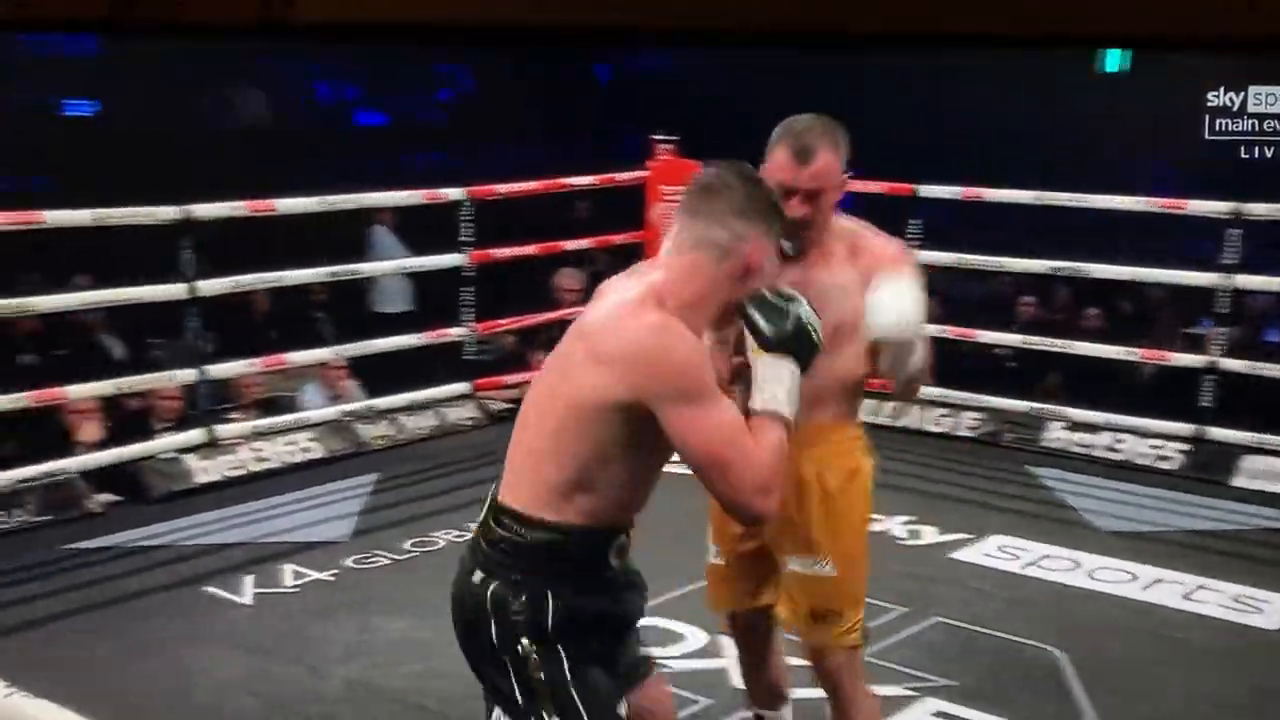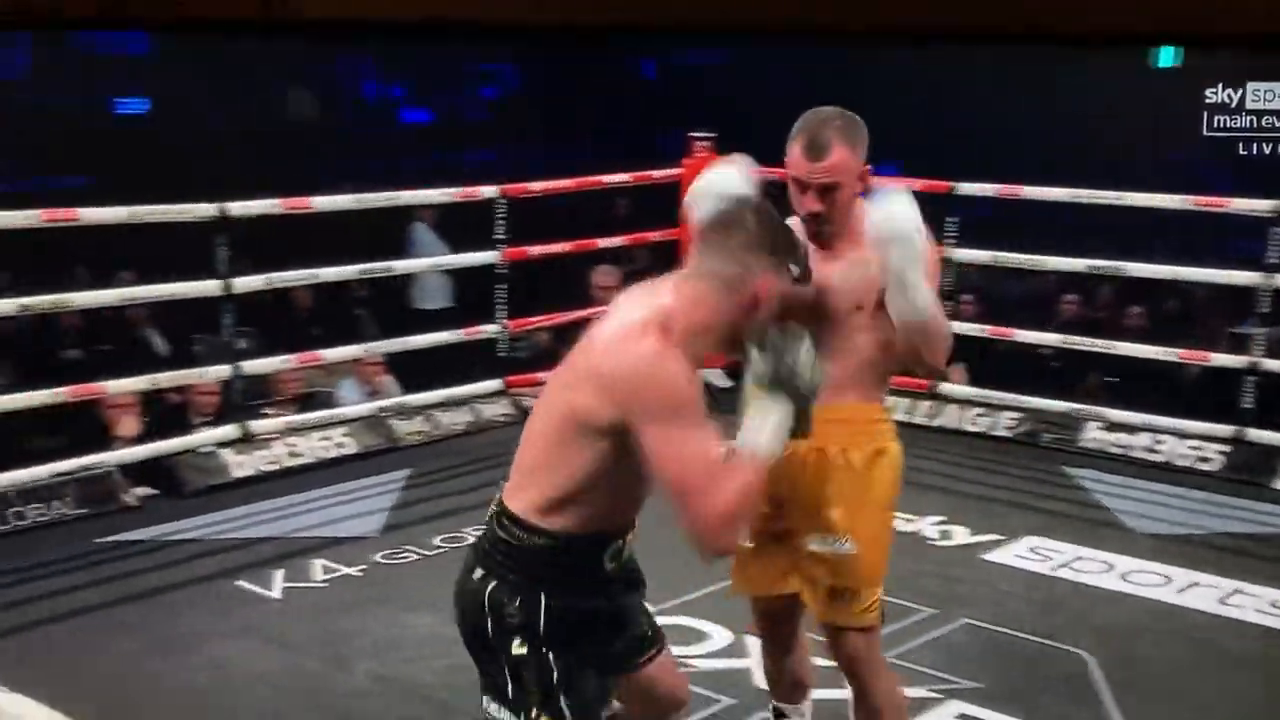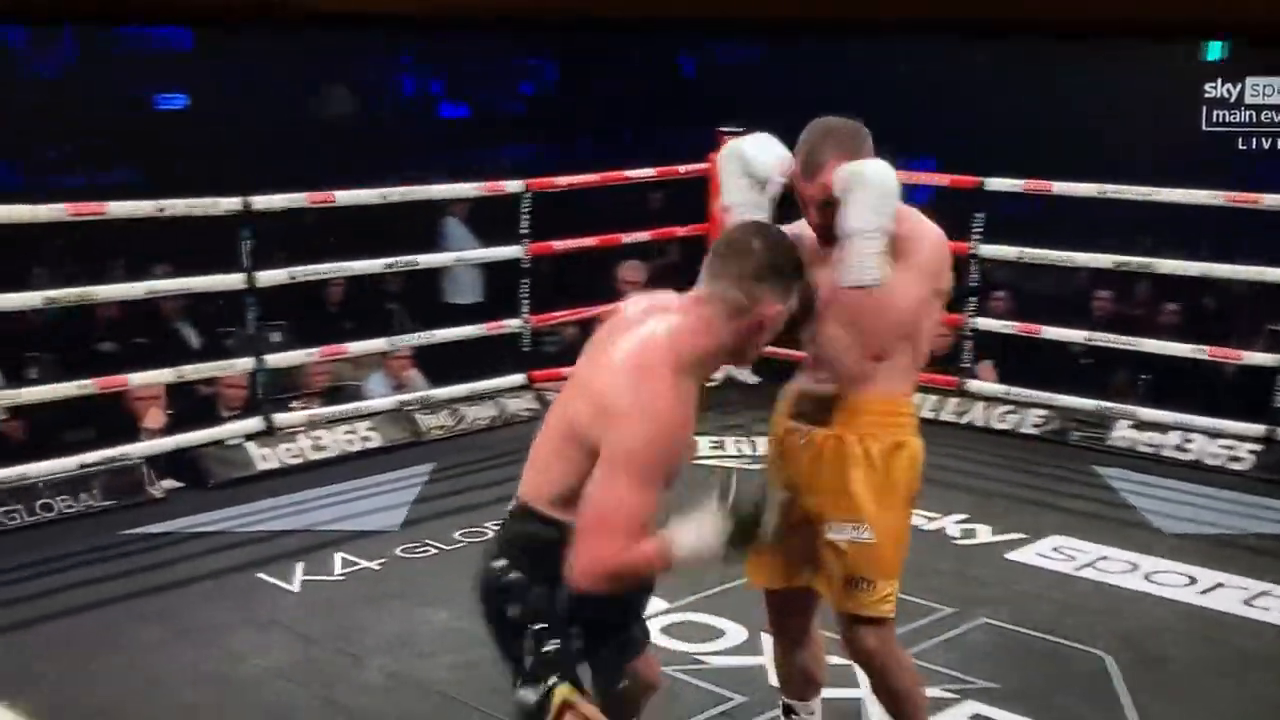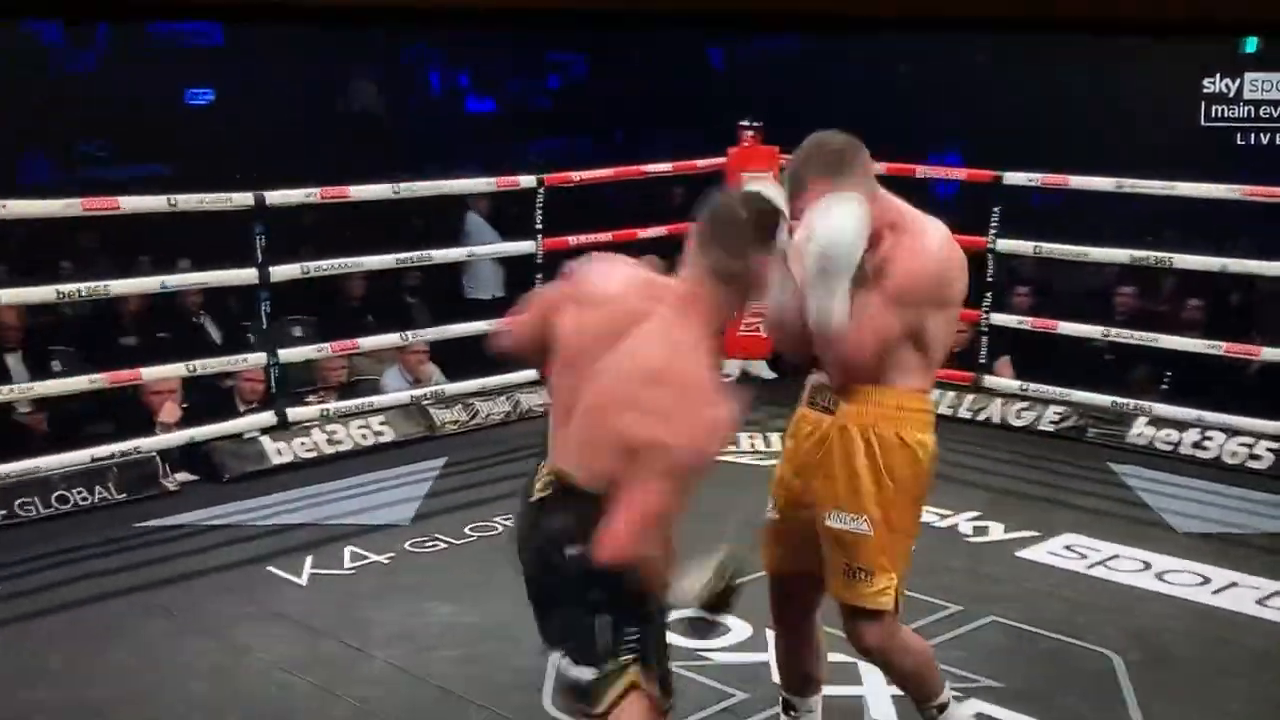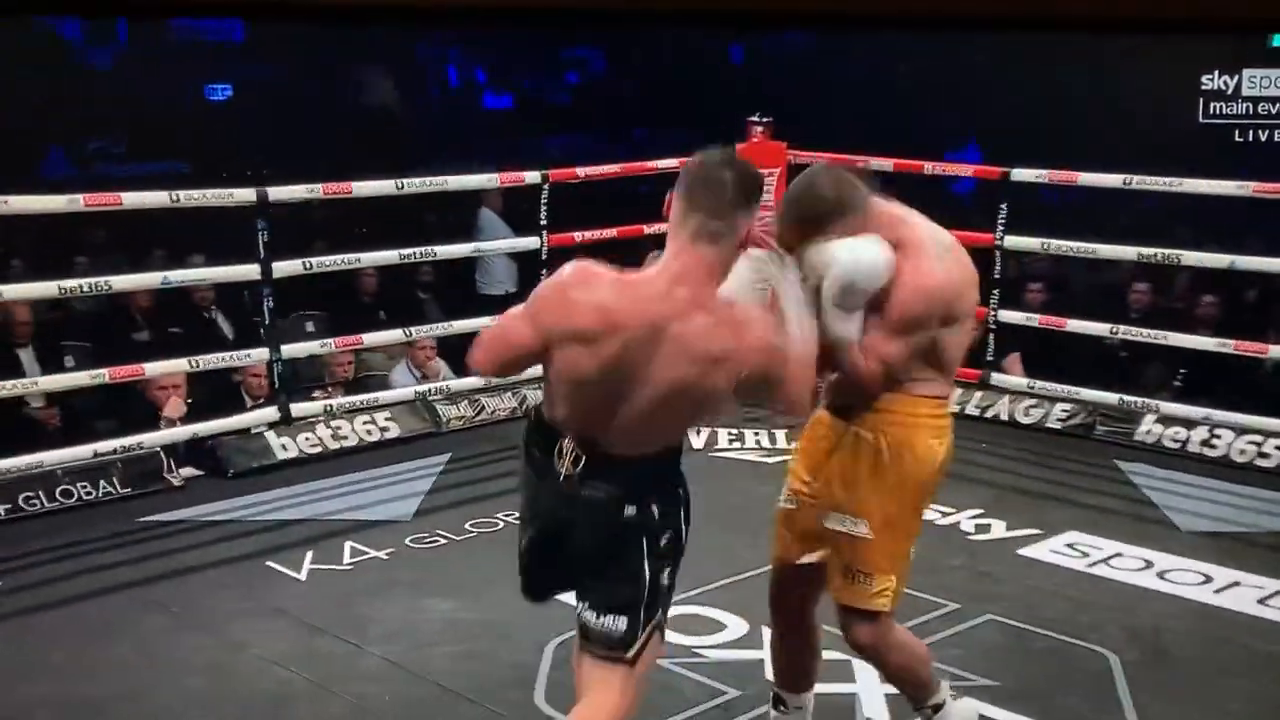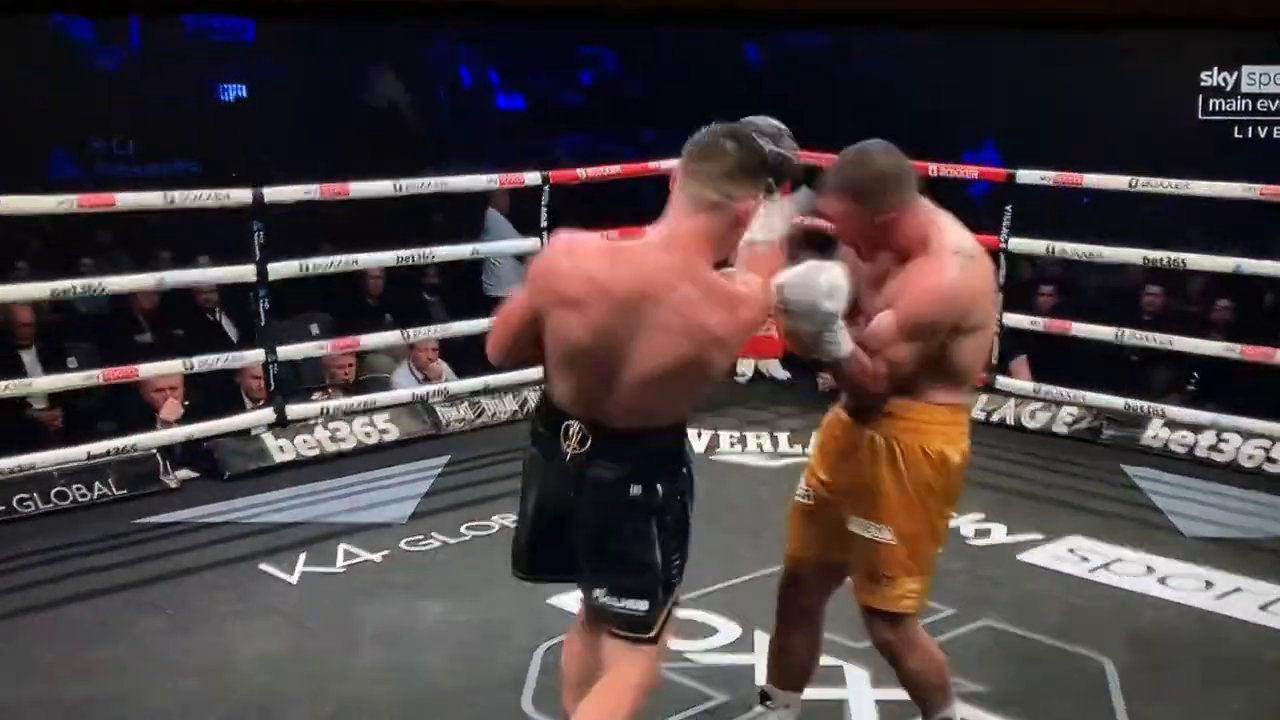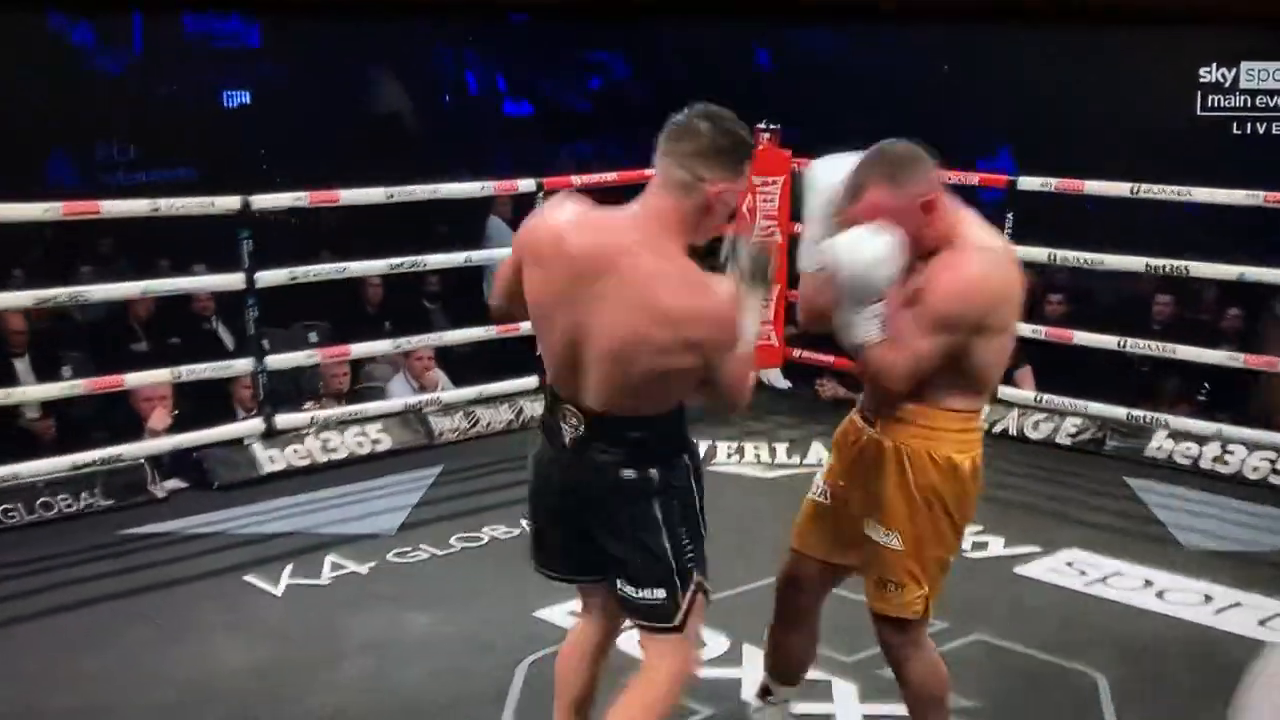
dt=0.1s
person 1, frame 1
left shoulder: (877, 257)
left elbow: (907, 381)
right elbow: (710, 353)
left wrist: (905, 345)
left hip: (824, 465)
left knee: (834, 656)
right knee: (746, 623)
person 1, frame 2
left shoulder: (896, 241)
left elbow: (930, 357)
left wrist: (905, 273)
left hip: (849, 447)
left knee: (853, 640)
right knee: (773, 613)
person 1, frame 3
left shoulder: (915, 242)
right shoulder: (800, 236)
left elbow: (877, 344)
left wrist: (864, 248)
right wrist: (741, 219)
left hip: (870, 440)
right hip: (798, 430)
left knee: (865, 629)
right knee: (786, 602)
person 1, frame 4
left shoulder: (922, 251)
right shoulder: (819, 245)
left elbow: (853, 358)
right elbow: (789, 340)
left wrist: (827, 281)
right wrist: (787, 265)
left hip: (883, 431)
right hip: (818, 416)
left knee: (868, 622)
right knee: (790, 590)
person 1, frame 5
left shoulder: (930, 271)
right shoulder: (861, 235)
left elbow: (865, 373)
left wrist: (842, 310)
left hip: (897, 437)
right hip: (838, 420)
left knee: (864, 618)
right knee: (790, 587)
person 1, frame 6
left shoulder: (945, 276)
right shoulder: (874, 242)
left elbow: (871, 380)
right elbow: (804, 334)
left wrist: (826, 329)
left hip: (914, 441)
right hip: (857, 423)
left knee: (889, 620)
right knee: (800, 584)
person 1, frame 7
left shoulder: (973, 272)
right shoulder: (897, 244)
left elbow: (889, 380)
right elbow: (814, 320)
left wrist: (859, 303)
right wrist: (820, 231)
left hip: (929, 450)
right hip: (872, 431)
left knee: (898, 624)
right knee: (798, 580)
person 2, frame 1
left shoulder: (647, 282)
right shoulder: (660, 340)
right elbow: (757, 497)
right wrist: (780, 362)
left hip: (584, 569)
right hip: (527, 594)
person 2, frame 2
left shoulder: (657, 300)
right shoulder: (651, 366)
right elbow: (719, 525)
right wrist: (775, 409)
left hip: (580, 568)
right hip: (527, 592)
person 2, frame 3
left shoulder: (650, 307)
right shoulder: (654, 407)
right elbow: (594, 567)
right wrist: (708, 534)
left hip: (545, 545)
right hip: (540, 584)
left knee: (639, 678)
person 2, frame 4
left shoulder: (601, 279)
right shoulder: (701, 408)
left elbow: (512, 340)
right elbow: (626, 548)
left hip: (550, 513)
right hip: (588, 562)
person 2, frame 5
left shoulder: (578, 289)
right shoulder: (744, 336)
left elbow: (485, 358)
right elbow: (796, 398)
right wrist: (797, 301)
left hip: (553, 475)
right hip: (636, 501)
left knee: (602, 624)
person 2, frame 6
left shoulder: (566, 257)
right shoulder: (735, 307)
left elbow: (501, 351)
right elbow: (763, 266)
right wrist: (772, 193)
left hip: (559, 456)
right hip: (641, 483)
left knee: (598, 613)
right knee: (630, 669)
person 2, frame 7
left shoulder: (552, 222)
right shoulder: (710, 298)
left elbow: (505, 301)
right elbow: (738, 390)
right wrist: (750, 289)
left hip: (564, 452)
right hip: (640, 473)
left knee: (599, 611)
right knee: (671, 658)
